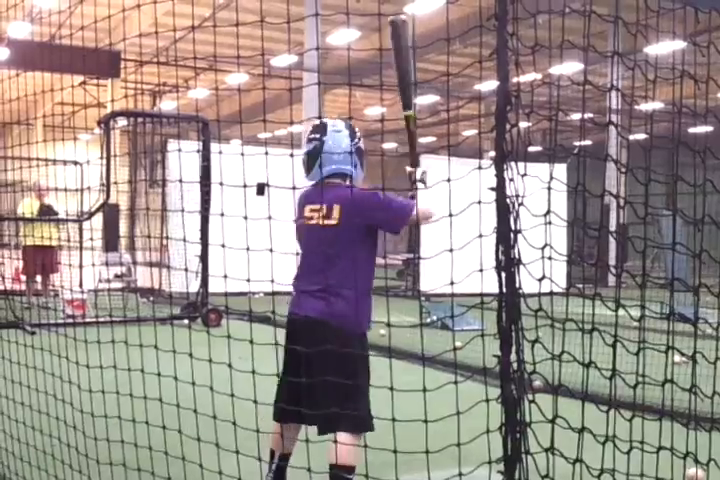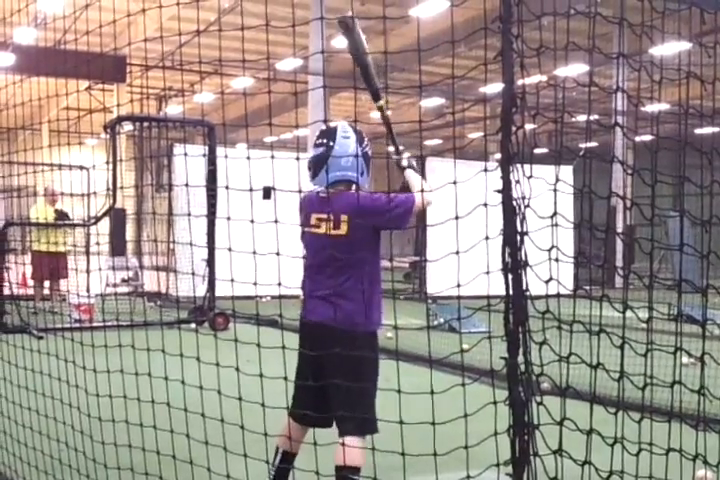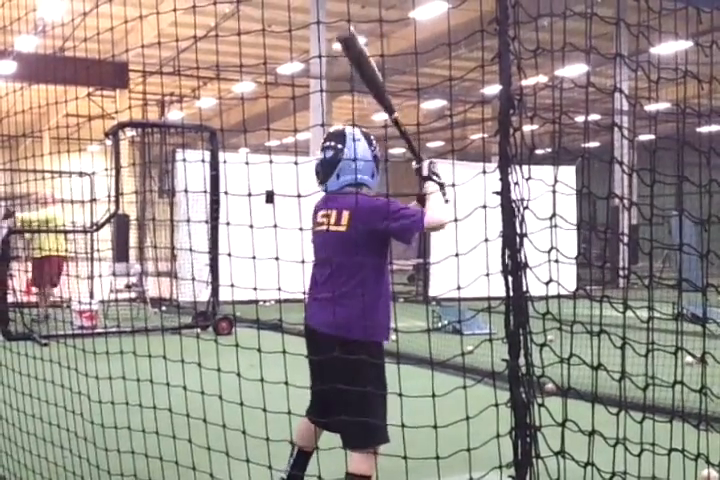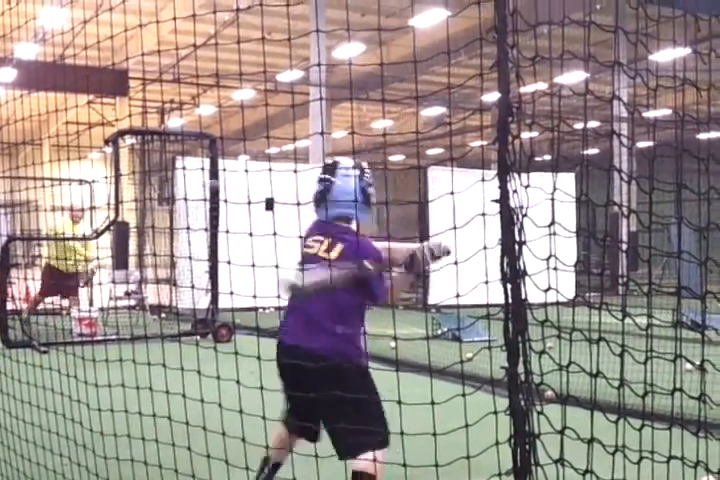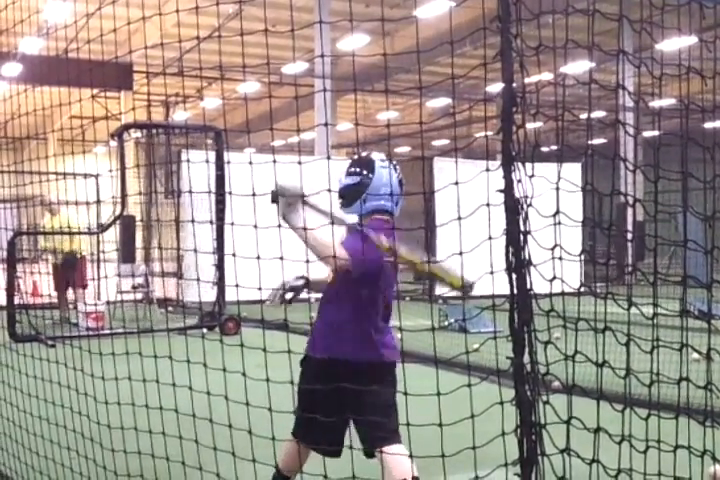
dt=1s
person 1, frame 1
left shoulder: (306, 201)
right shoulder: (362, 200)
right elbow: (424, 213)
left wrist: (386, 207)
left hip: (301, 317)
right hip: (341, 323)
left knee: (291, 409)
right knee: (349, 420)
person 1, frame 2
left shoulder: (308, 204)
right shoulder: (366, 206)
right elbow: (423, 199)
left wrist: (388, 198)
right wrist: (409, 169)
left hip: (313, 323)
right hip: (352, 329)
left knee: (302, 410)
right knee: (353, 424)
person 1, frame 3
left shoulder: (323, 208)
right shoulder: (372, 208)
right elbow: (436, 220)
left wrist: (422, 195)
right wrist: (431, 182)
left hip: (319, 327)
right hip: (355, 333)
left knee: (320, 410)
right knee: (367, 432)
person 1, frame 4
left shoulder: (315, 232)
right shoulder: (363, 249)
right elbow: (381, 296)
left hip: (292, 348)
right hip: (338, 354)
left knee: (296, 419)
right knee: (369, 442)
person 1, frame 5
left shoulder: (371, 232)
right shoulder: (378, 232)
left elbow: (337, 257)
left wrist: (296, 220)
right wrist: (308, 282)
left hip: (337, 354)
right hip: (373, 356)
left knee: (305, 434)
right knee: (387, 442)
person 2, frame 1
left shoulder: (50, 204)
right shoulder: (26, 203)
right elbow: (22, 218)
left wrist: (53, 215)
right wrist: (37, 215)
left hip: (49, 244)
right hip: (32, 244)
left knee: (47, 273)
right knee: (31, 273)
left ankle: (46, 299)
right ankle: (29, 300)
person 2, frame 2
left shoulder: (61, 209)
right shoulder: (37, 207)
right elbow: (36, 224)
left wrist: (65, 221)
right wrist: (52, 221)
left hip: (58, 249)
right hip: (41, 249)
left knee: (56, 278)
right knee: (39, 278)
right ankle: (37, 305)
person 2, frame 3
left shoulder: (54, 212)
right shoulder: (41, 215)
left elbow: (35, 217)
right elbow: (32, 234)
left wrist: (18, 216)
left hip: (54, 254)
right hip: (38, 254)
left knee: (47, 283)
right knee: (39, 285)
left ankle: (43, 311)
right ankle: (43, 313)
person 2, frame 4
left shoulder: (85, 230)
right shoulder: (62, 224)
left elbow: (90, 250)
right elbow: (68, 242)
left wrist: (89, 268)
right wrist: (85, 254)
left hip: (72, 269)
right hip: (54, 265)
left knee: (73, 296)
right knee: (43, 293)
right ankle: (27, 313)
person 2, frame 5
left shoulder: (69, 217)
right shoulder: (46, 222)
left elbow: (77, 235)
right elbow: (43, 241)
left wrist: (73, 252)
right wrist: (49, 247)
left hip: (74, 259)
right hip: (58, 261)
left knee: (78, 287)
right knee: (61, 290)
right ankle: (64, 315)
